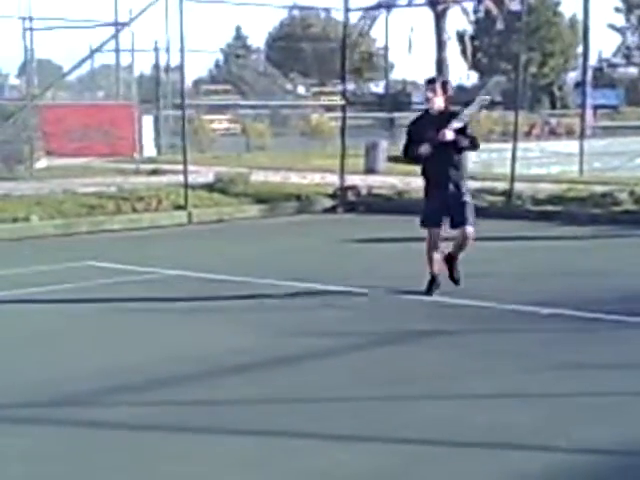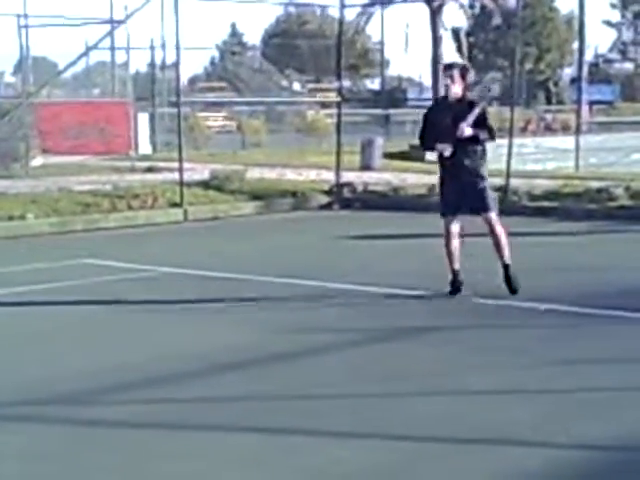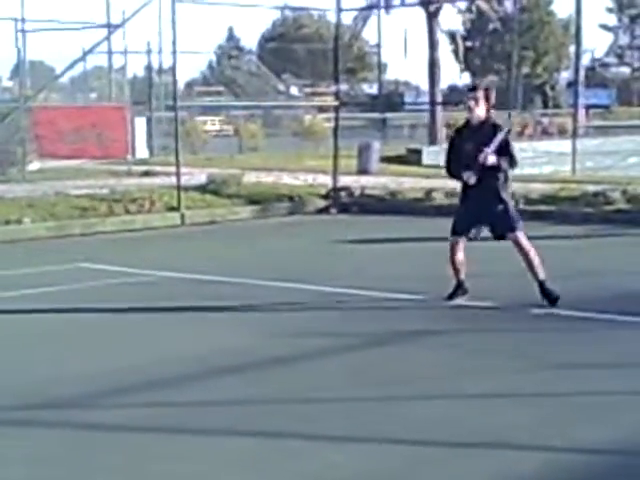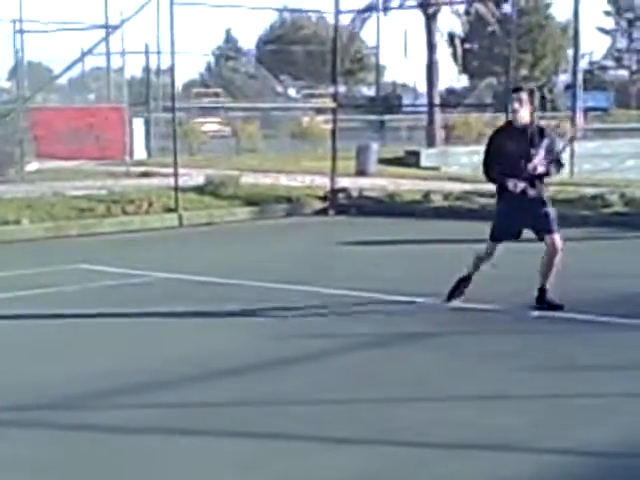
dt=0.2s
person 1, frame 1
left shoulder: (455, 118)
right shoulder: (417, 124)
left elbow: (473, 144)
right elbow: (407, 153)
left wrist: (454, 137)
right wrist: (418, 150)
left hip: (457, 183)
right hip: (434, 186)
left knee: (467, 233)
right knee: (433, 235)
left ankle: (451, 257)
right ankle: (434, 277)
person 1, frame 2
left shoulder: (472, 107)
right shoulder: (434, 110)
left elbow: (490, 134)
right elbow: (424, 140)
left wrist: (472, 132)
right wrist: (437, 146)
left hip: (473, 173)
right hip: (449, 175)
left knee: (492, 220)
right knee: (451, 227)
left ankle: (507, 270)
right ankle: (456, 277)
person 1, frame 3
left shoulder: (496, 130)
right shoulder: (459, 134)
left elbow: (510, 160)
right elbow: (451, 165)
left wrist: (495, 160)
right wrist: (462, 174)
left hip: (497, 195)
right hip: (472, 196)
left knee: (520, 240)
right knee: (455, 243)
left ankle: (543, 287)
right ankle: (461, 285)
person 1, frame 4
left shoulder: (542, 134)
right shoulder: (500, 135)
left elbow: (558, 164)
right elbow: (489, 169)
left wrist: (544, 168)
right wrist: (507, 181)
left hip: (536, 198)
right hip: (510, 200)
left knee: (555, 244)
right knee: (491, 249)
left ankle: (542, 294)
right ankle: (465, 280)
